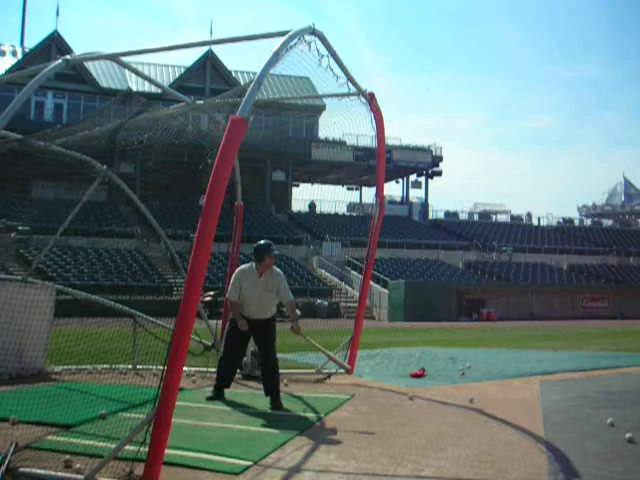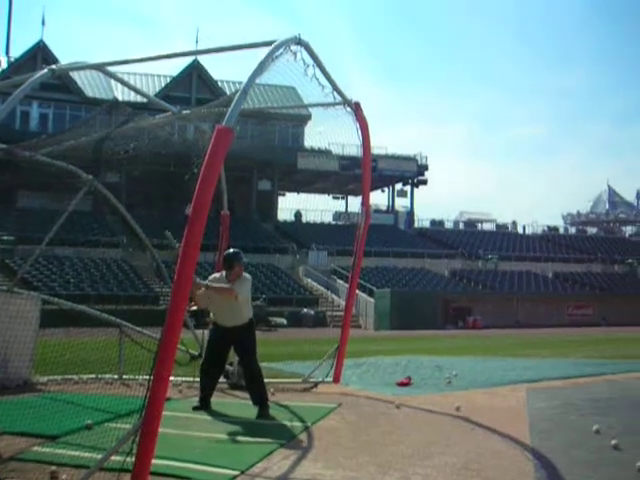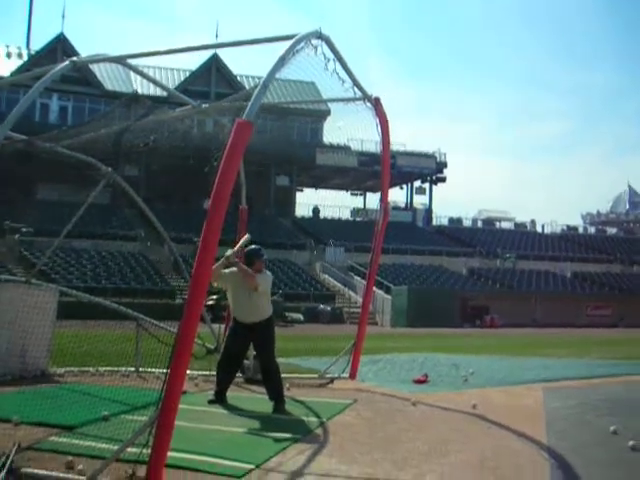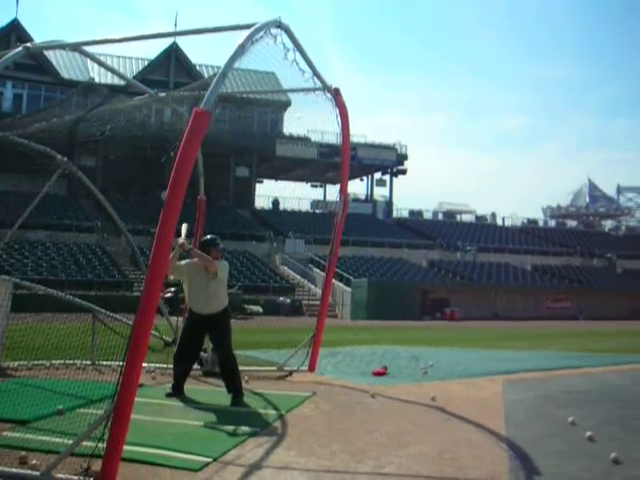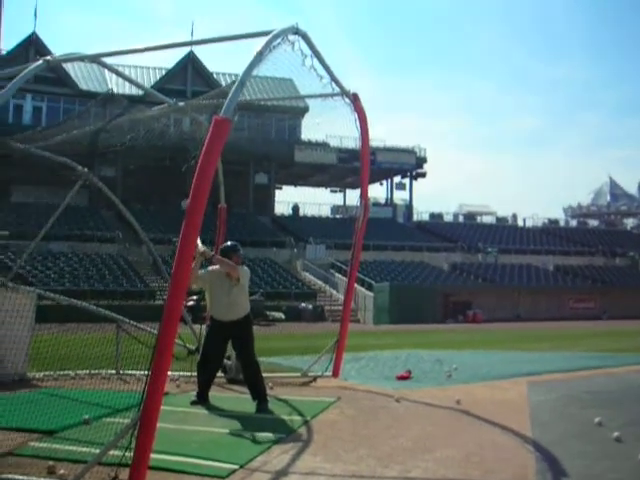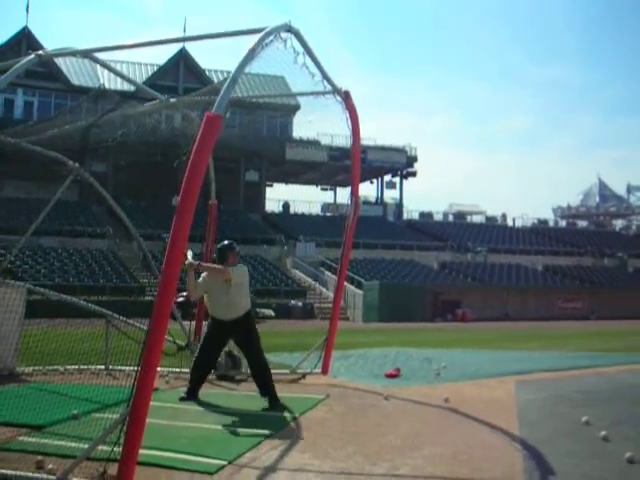
dt=0.5s
person 1, frame 1
left shoulder: (277, 275)
right shoulder: (241, 272)
left elbow: (289, 300)
right elbow: (232, 299)
left wrist: (295, 320)
right wrist: (239, 319)
left hip: (266, 322)
right hip: (241, 320)
left knee: (268, 359)
right knee: (229, 355)
left ankle: (274, 397)
right ankle: (218, 389)
person 1, frame 2
left shoulder: (245, 279)
right shoulder: (214, 279)
left elbow: (230, 292)
right elbow: (201, 303)
left wrist: (204, 285)
right wrist: (195, 290)
left hip: (243, 328)
right hip: (220, 328)
left knee: (251, 367)
right knee: (209, 365)
left ankle: (263, 406)
right ankle: (204, 400)
person 1, frame 3
left shoulder: (266, 277)
right shoulder: (233, 274)
left elbow: (251, 279)
right elbow: (212, 276)
left wrist: (235, 262)
right wrist: (225, 260)
left hip: (263, 325)
right hip: (239, 324)
left knee: (268, 363)
right knee: (227, 360)
left ankle: (278, 401)
right ankle: (220, 394)
person 1, frame 4
left shoulder: (223, 266)
right shoulder: (189, 265)
left elbow: (210, 264)
right elbow: (169, 269)
left wrist: (189, 248)
right wrist: (178, 249)
left hip: (219, 316)
right hip: (195, 316)
left knee: (226, 355)
right knee: (183, 353)
left ankle: (237, 393)
right ankle: (177, 387)
person 1, frame 5
left shoulder: (244, 272)
right shoulder: (211, 273)
left elbow: (232, 269)
right elbow: (192, 280)
left wrist: (210, 255)
right wrist: (199, 258)
left hip: (241, 323)
right hip: (217, 323)
left knee: (249, 362)
right knee: (206, 361)
left ankle: (261, 400)
right ankle: (202, 395)
person 1, frame 6
left shoulder: (242, 271)
right shoulder: (208, 276)
left elbow: (223, 272)
right elbow: (193, 295)
left wrist: (198, 265)
right wrist: (191, 271)
left hip: (242, 321)
right hip: (218, 322)
left knee: (256, 358)
right knee: (203, 358)
left ankle: (272, 397)
right ankle: (192, 390)
